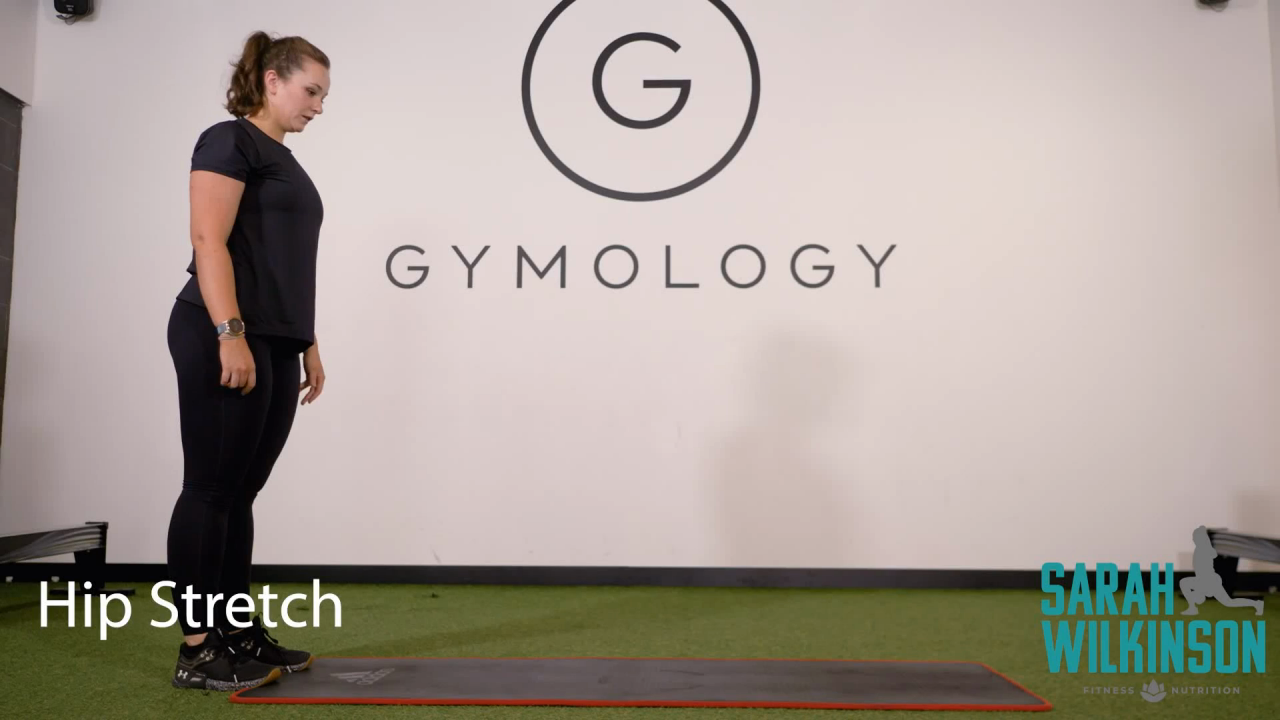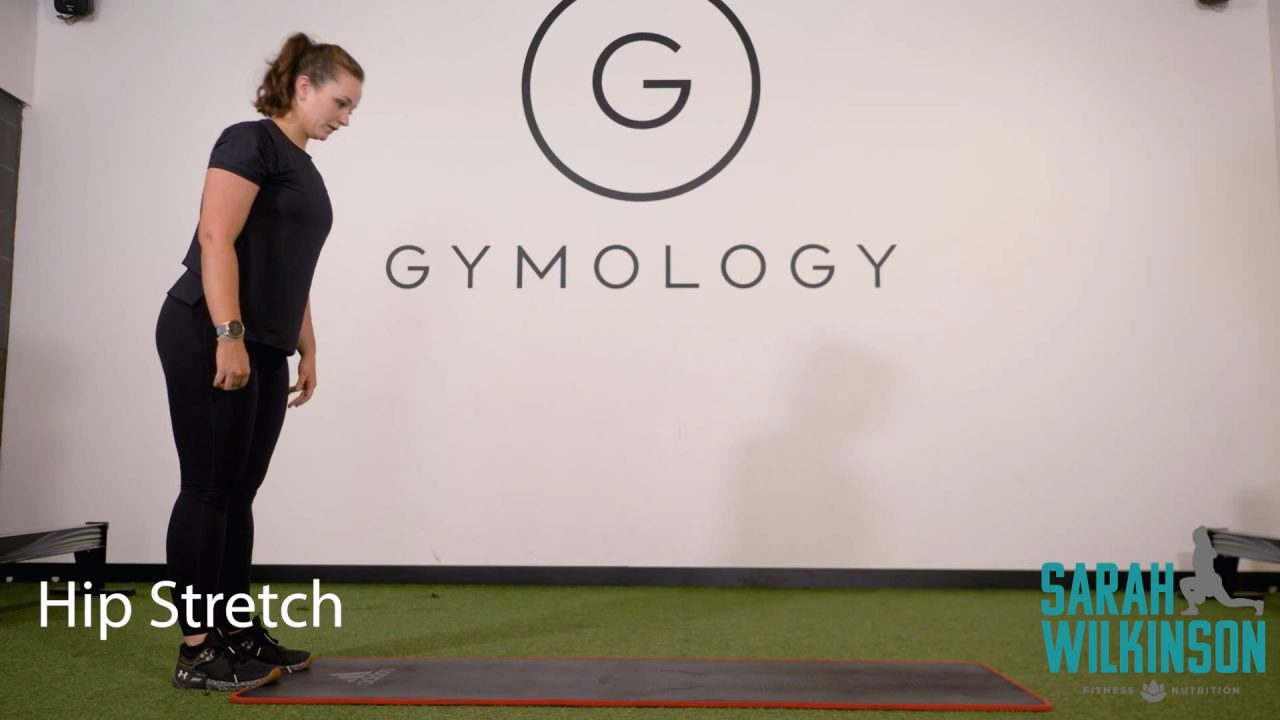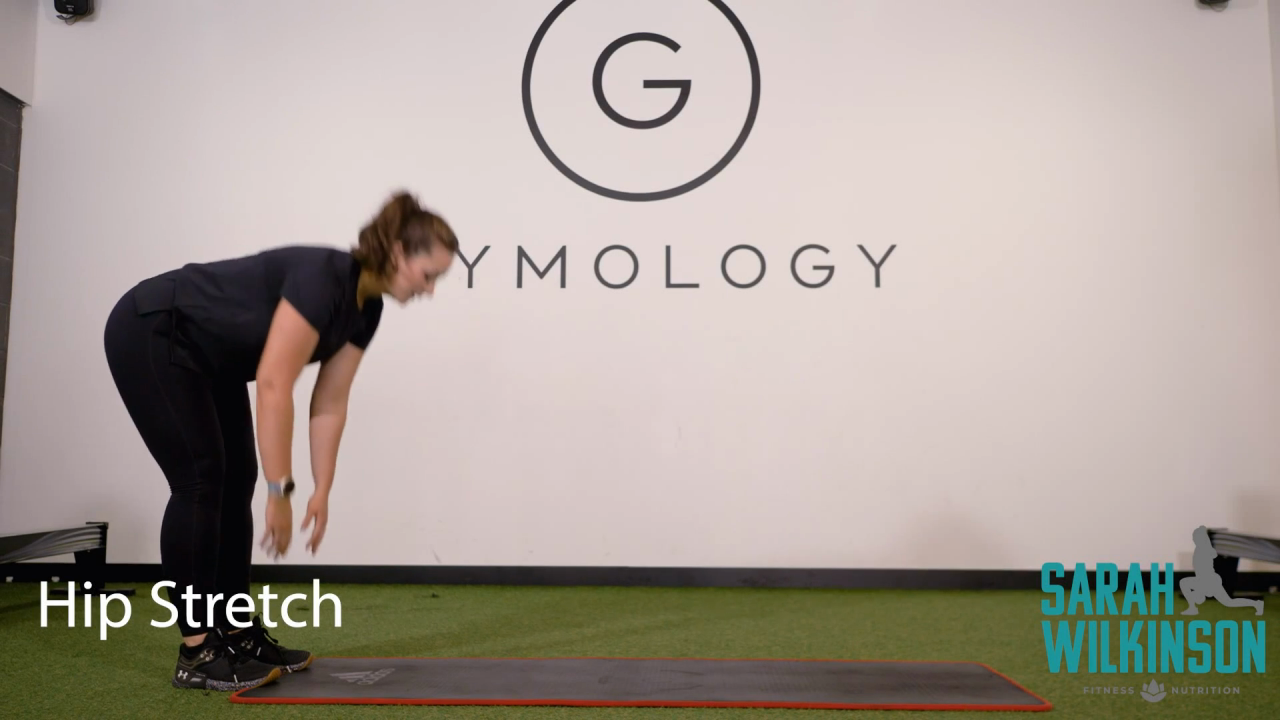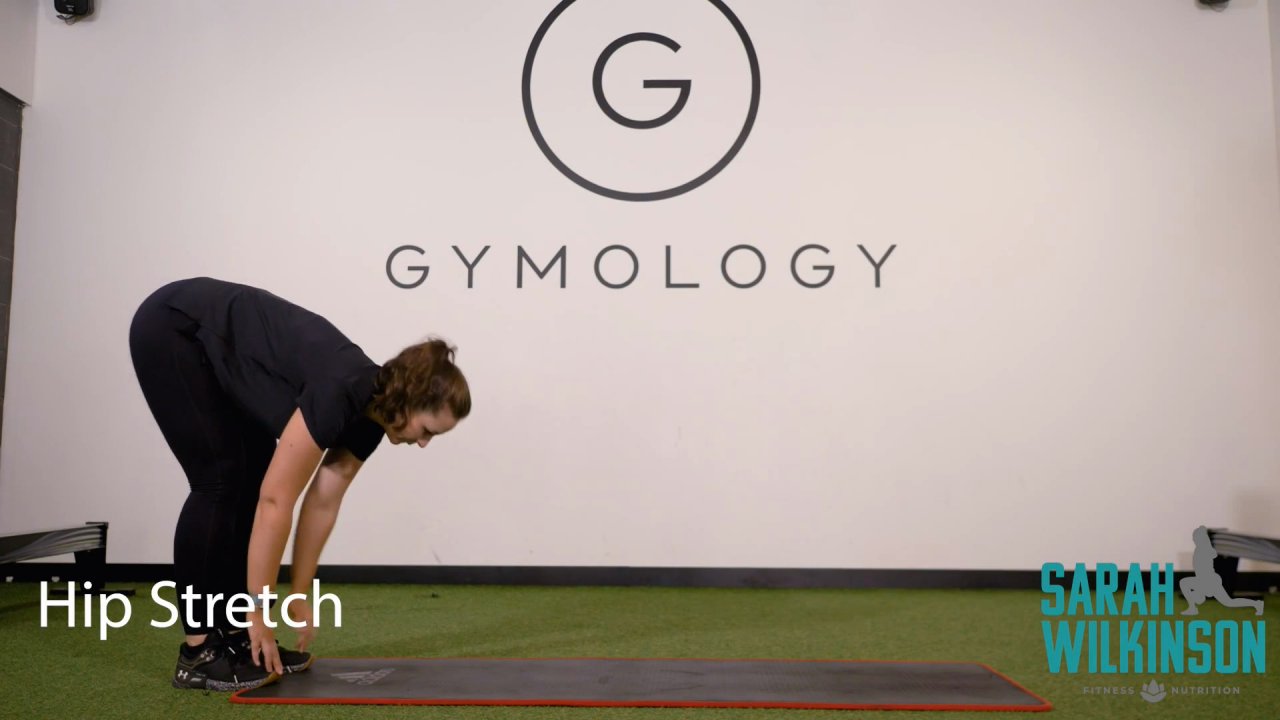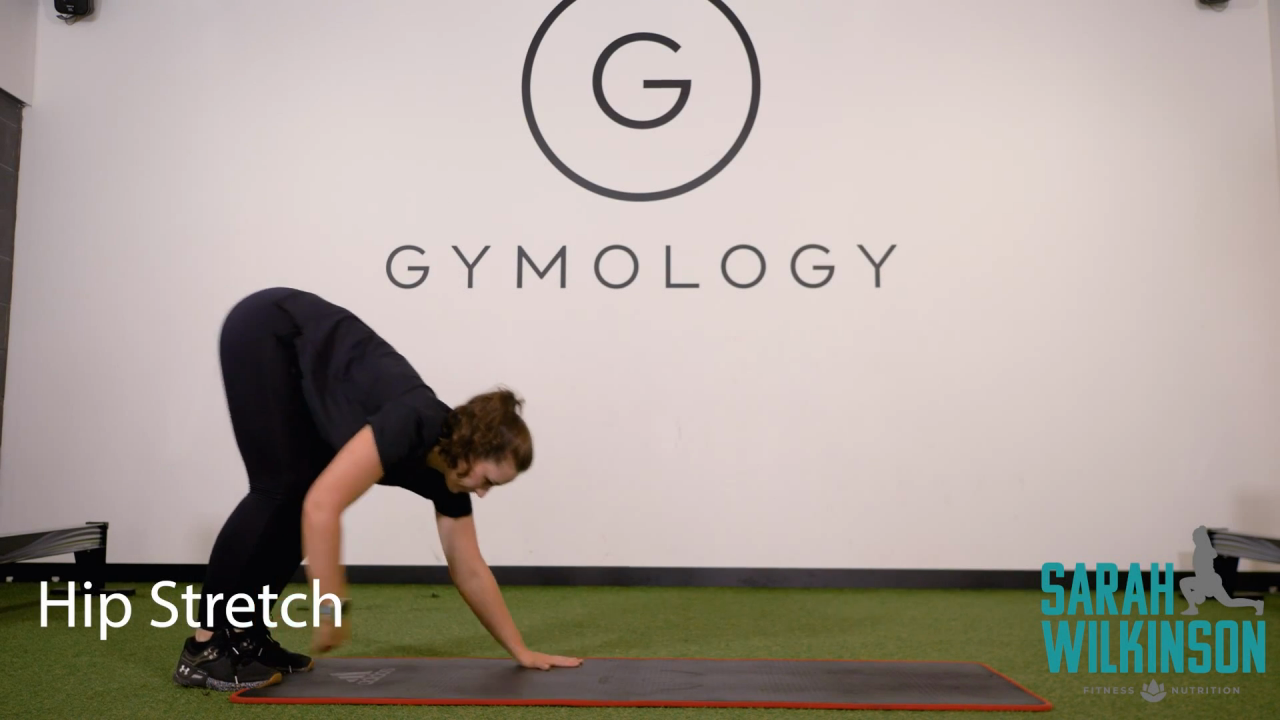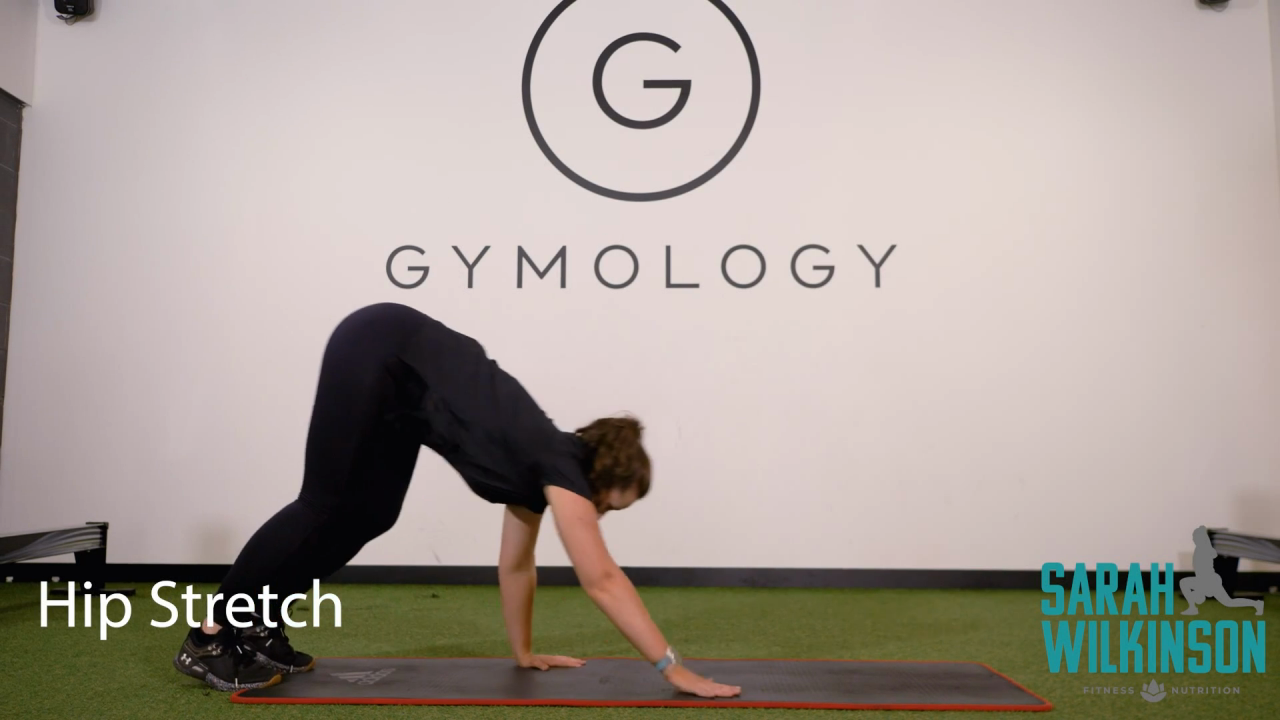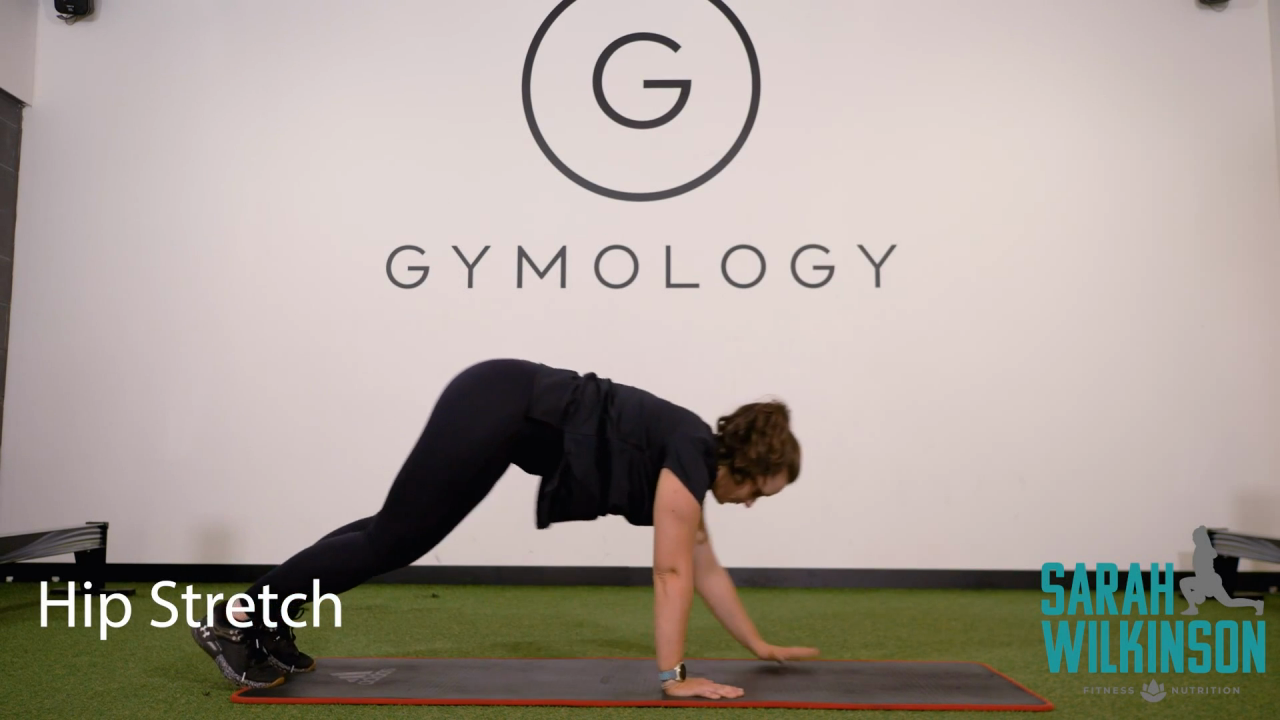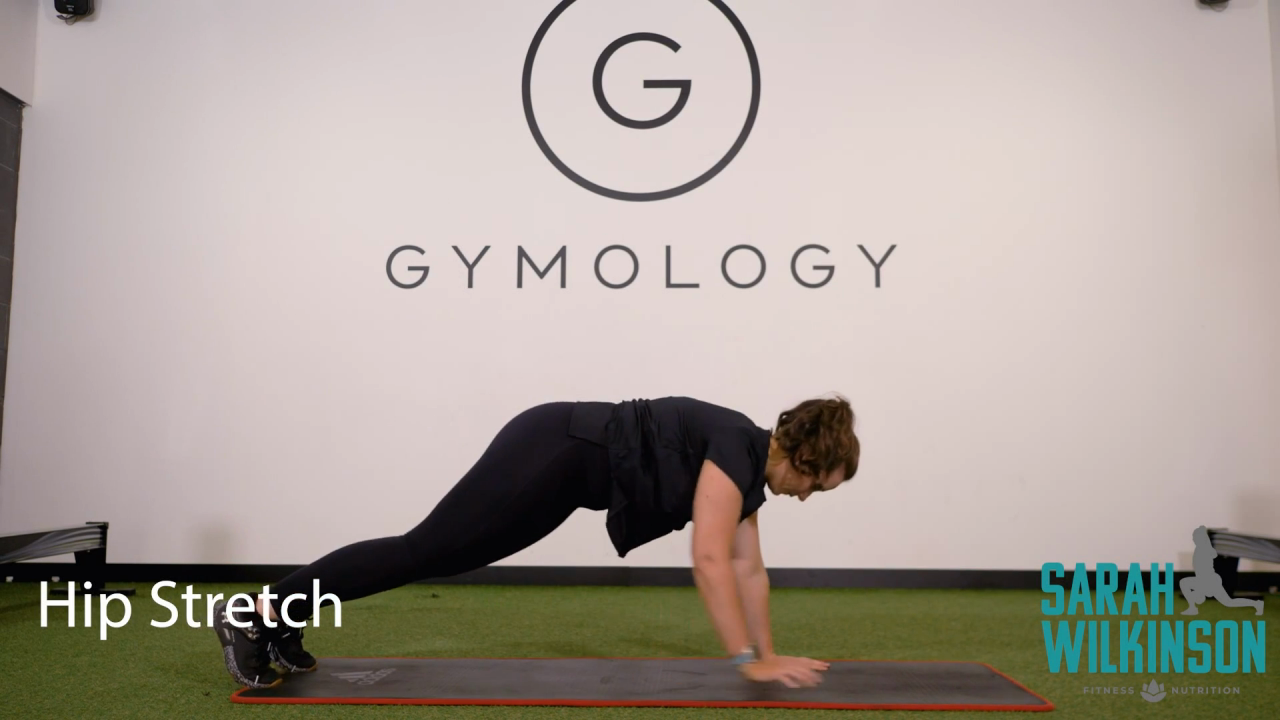
dt=0.5s
person 1, frame 1
left shoulder: (282, 160)
right shoulder: (229, 142)
right elbow: (209, 243)
left wrist: (307, 346)
right wrist: (230, 334)
left hip: (275, 346)
right hip: (227, 340)
left knee: (241, 491)
right knee: (212, 488)
left ankle: (235, 633)
right ankle: (196, 650)
person 1, frame 2
left shoulder: (305, 172)
right shoulder: (249, 142)
right elbow: (215, 239)
left wrist: (306, 352)
right wrist: (229, 336)
left hip: (258, 346)
right hip: (205, 335)
left knee: (239, 489)
right knee: (209, 486)
left ankle: (235, 634)
right ankle: (196, 648)
person 1, frame 3
left shoulder: (367, 307)
right shoulder: (322, 277)
left elbow: (330, 402)
right elbow: (274, 385)
left wrist: (322, 490)
right wrist: (279, 493)
right hip: (149, 334)
left knee: (237, 481)
right knee: (201, 475)
left ankle: (234, 633)
right ankle: (196, 650)
person 1, frame 4
left shoulder: (371, 418)
right shoulder: (340, 394)
left elbow: (322, 505)
right elbow: (275, 502)
left wrist: (299, 598)
right wrist: (259, 610)
left hip: (216, 351)
right hip: (171, 327)
left knee: (253, 479)
right knee: (220, 480)
left ankle: (235, 634)
right ankle: (198, 648)
person 1, frame 5
left shoulder: (444, 463)
right shoulder: (412, 427)
left elbow: (470, 570)
right elbow: (321, 507)
left wrist: (521, 651)
right wrist: (334, 608)
left hip: (295, 357)
right hip: (268, 333)
left knee: (296, 490)
right knee: (279, 489)
left ankle: (244, 634)
right ankle: (204, 646)
person 1, frame 6
left shoulder: (543, 470)
right shoulder: (567, 470)
left elbow: (516, 561)
right elbow: (601, 578)
left wrist: (523, 650)
right wrist: (672, 668)
left hip: (402, 372)
right hip: (376, 351)
left knee: (372, 515)
right knee: (328, 506)
left ankle: (258, 627)
right ankle: (208, 637)
person 1, frame 7
left shoulder: (688, 463)
right shoulder: (692, 452)
left elbow: (702, 562)
right elbow: (673, 571)
left wrist: (757, 643)
right wrist: (673, 676)
left hip: (509, 413)
right hip: (501, 408)
left knee: (402, 533)
right knee: (396, 535)
left ankle: (268, 622)
right ankle: (233, 620)
person 1, frame 8
left shoulder: (748, 471)
right shoulder: (735, 449)
left elbow: (745, 567)
right elbow: (709, 561)
left wrist: (767, 648)
right wrist: (750, 659)
left hip: (564, 472)
right hip: (551, 450)
left knee: (439, 559)
right knee: (423, 551)
left ankle: (281, 623)
right ankle: (255, 616)
